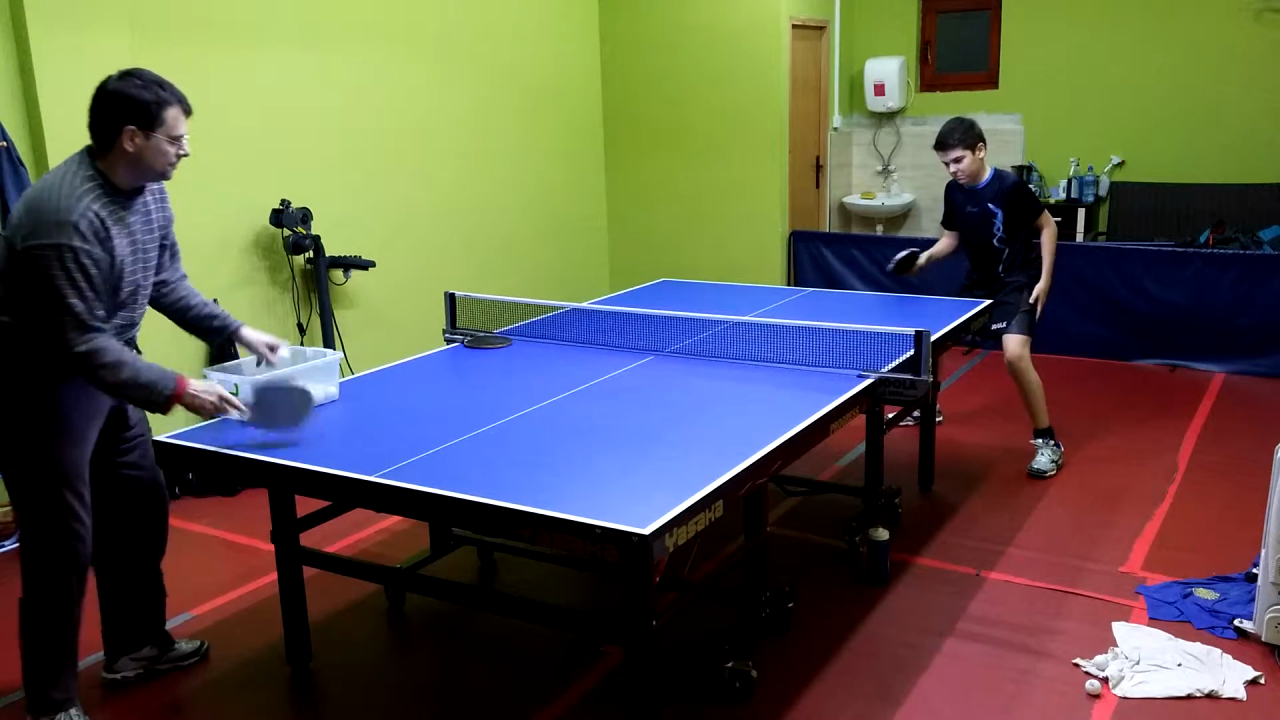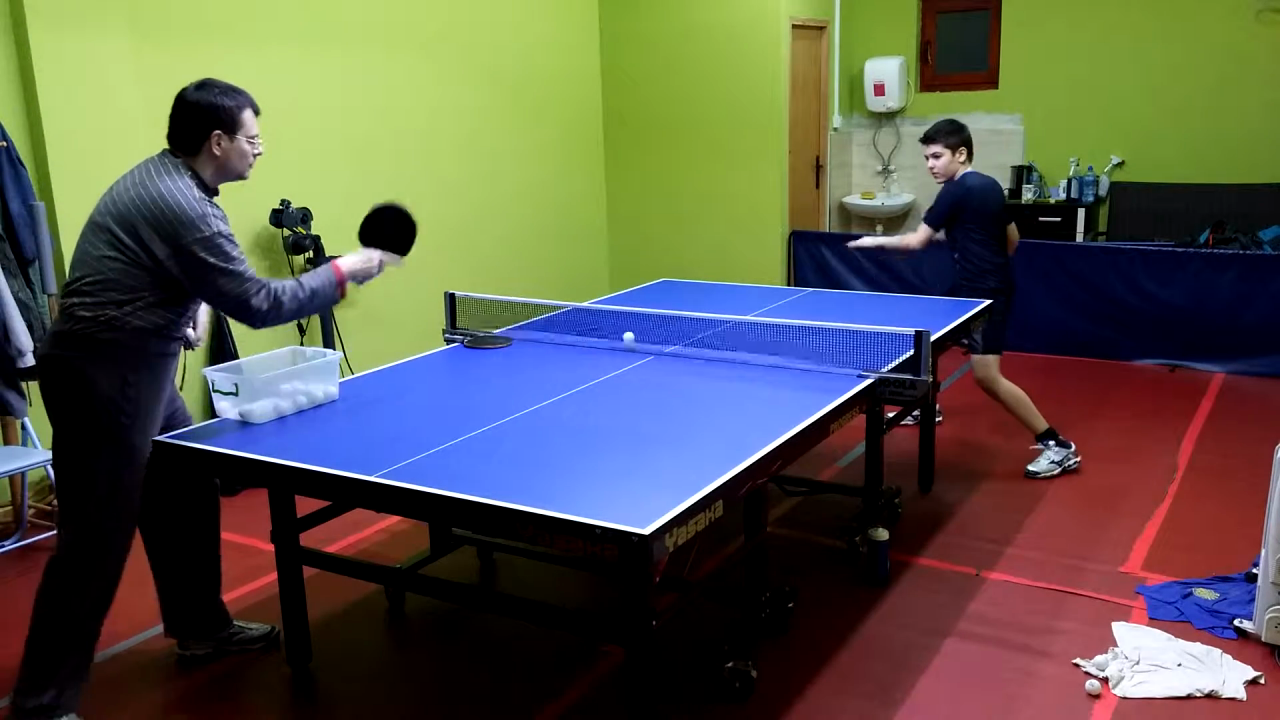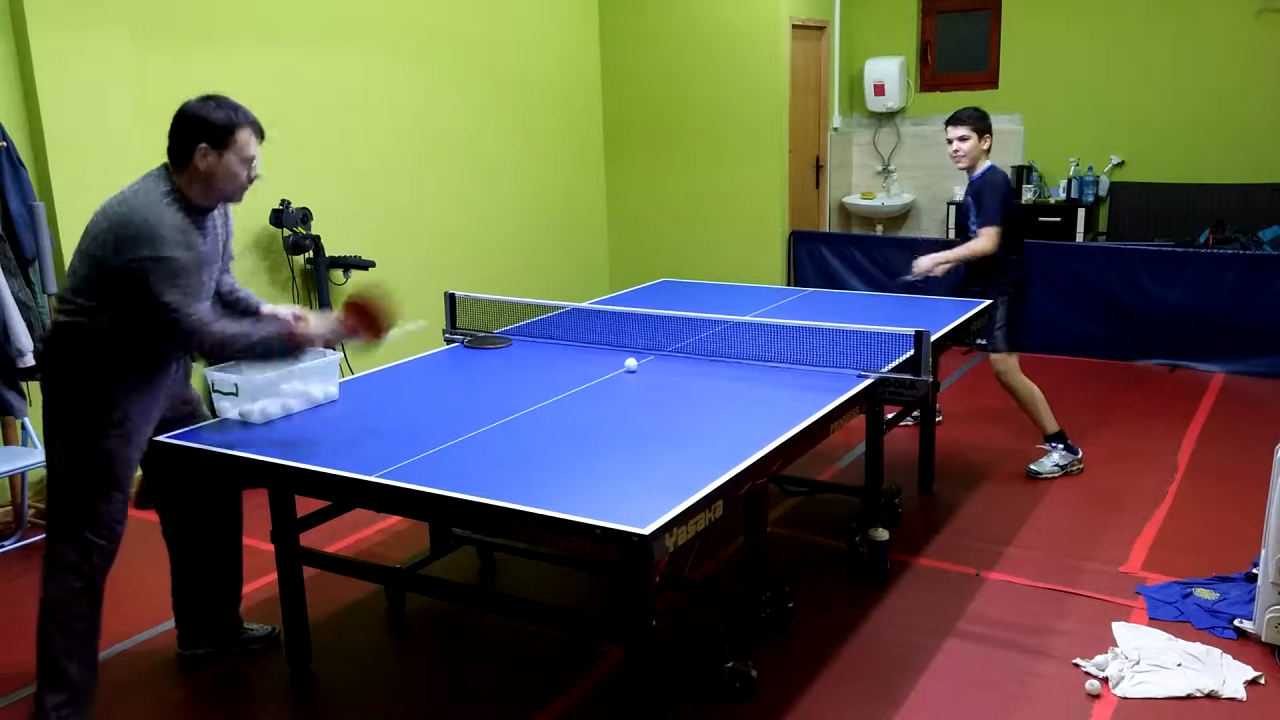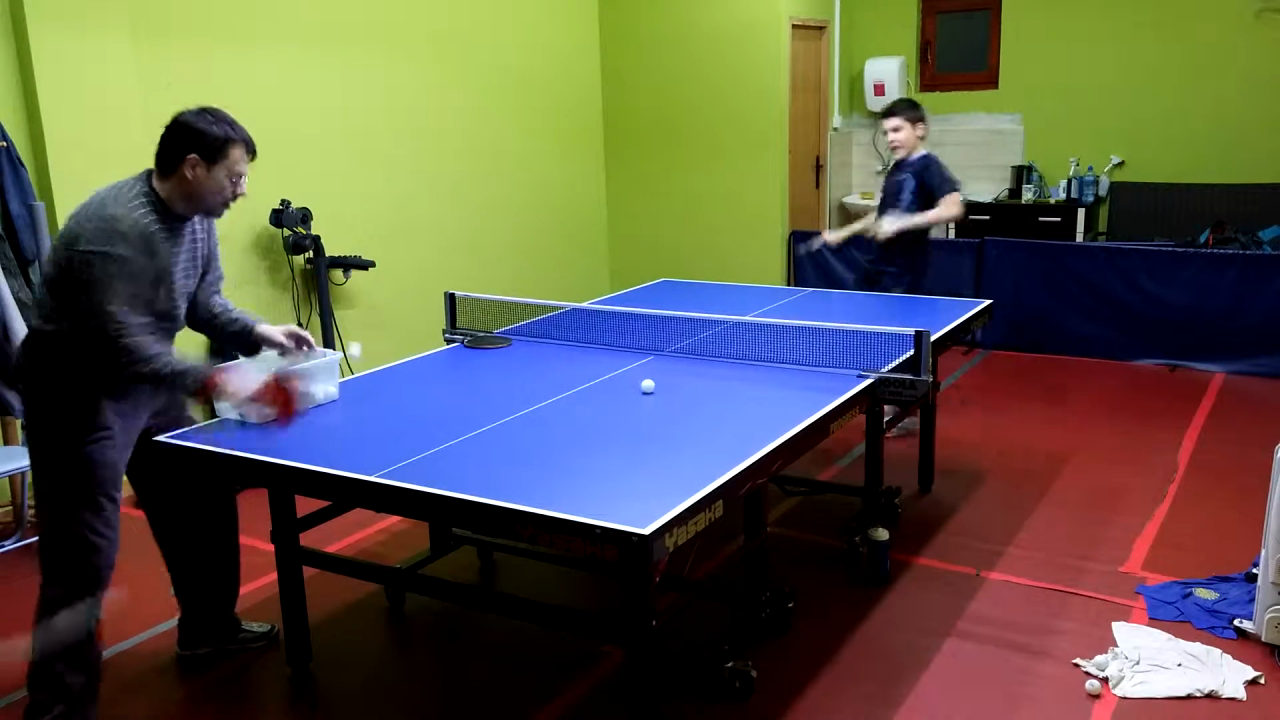
dt=1s
person 1, frame 1
left shoulder: (147, 193)
right shoulder: (67, 215)
left elbow: (166, 284)
right elbow: (80, 344)
left wrist: (235, 332)
right wrist: (177, 390)
left hip: (104, 374)
left knee: (141, 508)
right knee: (63, 544)
left ankle: (136, 643)
person 1, frame 2
left shoulder: (165, 179)
right shoulder: (182, 210)
right elbow: (257, 303)
left wrist: (196, 305)
right wrist: (339, 273)
left hip: (141, 366)
right hip: (100, 377)
left knee: (188, 494)
right knee: (97, 540)
left ankle: (200, 625)
person 1, frame 3
left shoulder: (212, 207)
right shoulder: (149, 223)
left elbow: (212, 285)
right elbow: (197, 332)
left wrist: (268, 314)
right wrist: (294, 334)
left hip: (162, 375)
right hip: (97, 386)
left knee: (210, 496)
right knee: (86, 544)
left ankle: (210, 628)
person 1, frame 4
left shoulder: (196, 221)
right shoulder: (115, 228)
left elbow: (202, 303)
right elbow: (123, 346)
left wrist: (257, 334)
right wrist: (213, 383)
left hip: (144, 383)
right hip: (75, 395)
left knee: (204, 499)
right knee: (82, 560)
left ankle: (208, 627)
person 2, frame 1
left shoulder: (1010, 186)
right shoulder: (953, 191)
left elbow: (1047, 226)
right elbow: (951, 237)
left wrist: (1045, 279)
right wrist: (927, 256)
left hip: (1015, 283)
right hip: (976, 283)
left knee: (1015, 355)
left ankle: (1047, 442)
person 2, frame 2
left shoulder: (957, 190)
right shoulder: (988, 185)
left elbow: (918, 240)
right elbow: (1012, 238)
left wrist: (876, 241)
left hip: (985, 291)
right hip: (978, 287)
left knee: (986, 375)
left ankle: (1058, 446)
person 2, frame 3
left shoulder: (993, 182)
right shoulder: (976, 184)
left elbow: (987, 244)
left wrist: (936, 258)
right wrist: (948, 262)
left hip: (1001, 289)
right hip: (975, 286)
left knee: (1004, 368)
left ankle: (1063, 448)
person 2, frame 4
left shoulder: (928, 166)
right shoulder: (897, 167)
left elbow: (954, 209)
left wrist: (902, 222)
right wrist: (844, 233)
left hip: (901, 272)
right hip: (880, 267)
left ankle: (902, 409)
